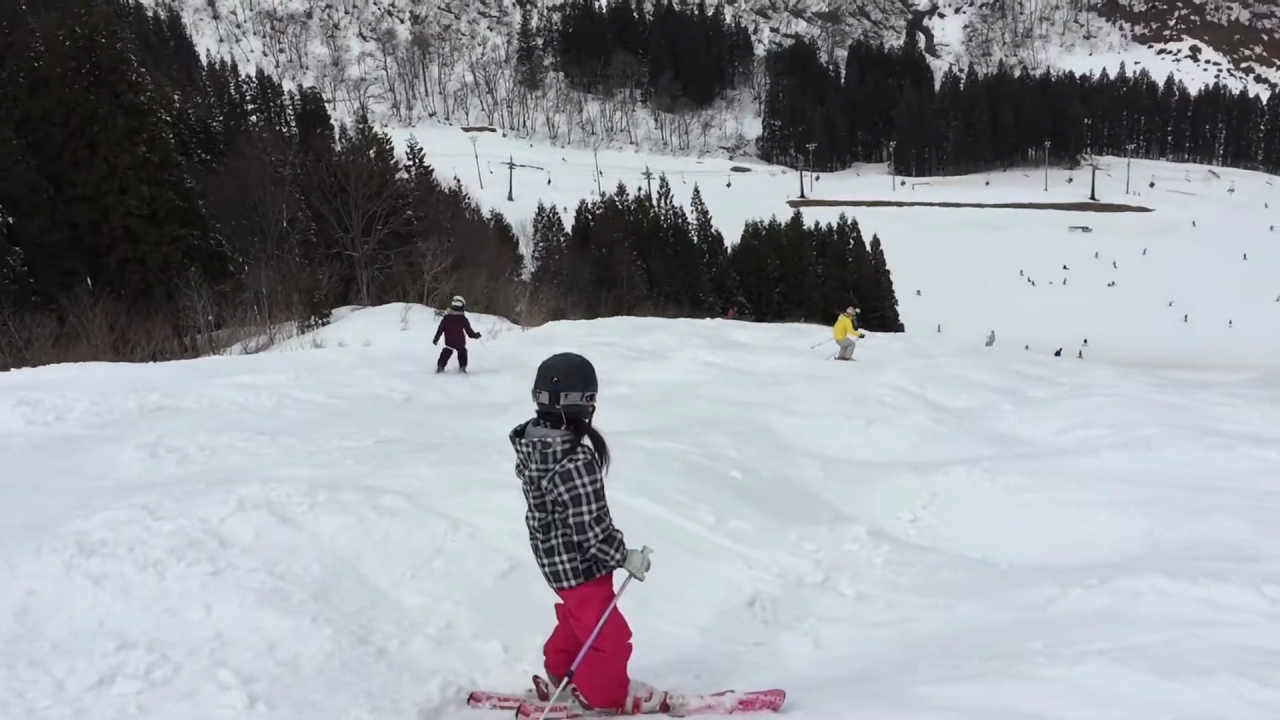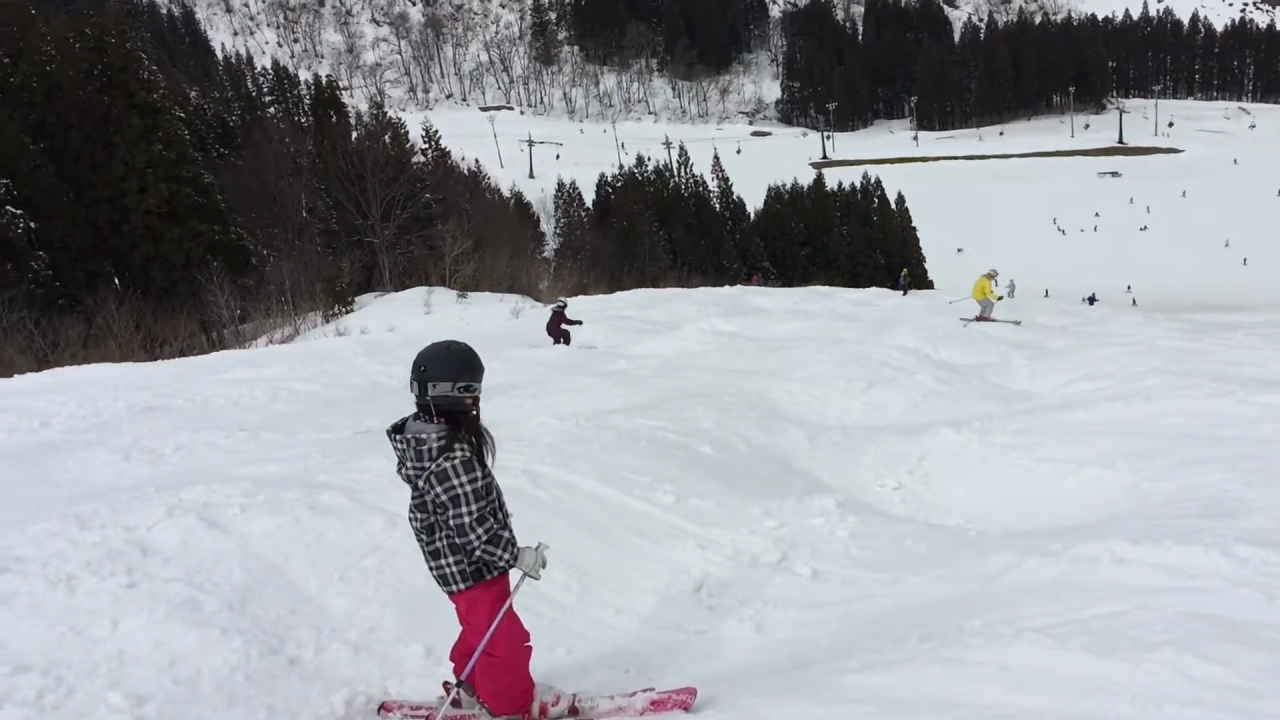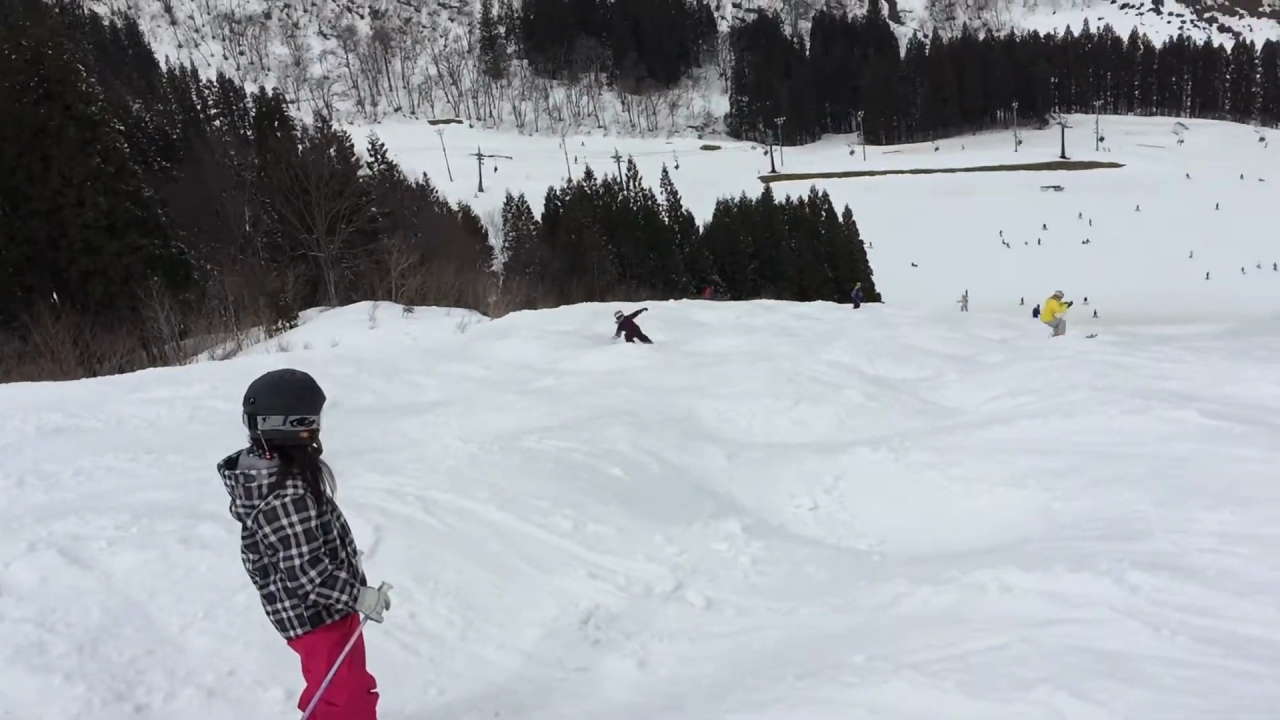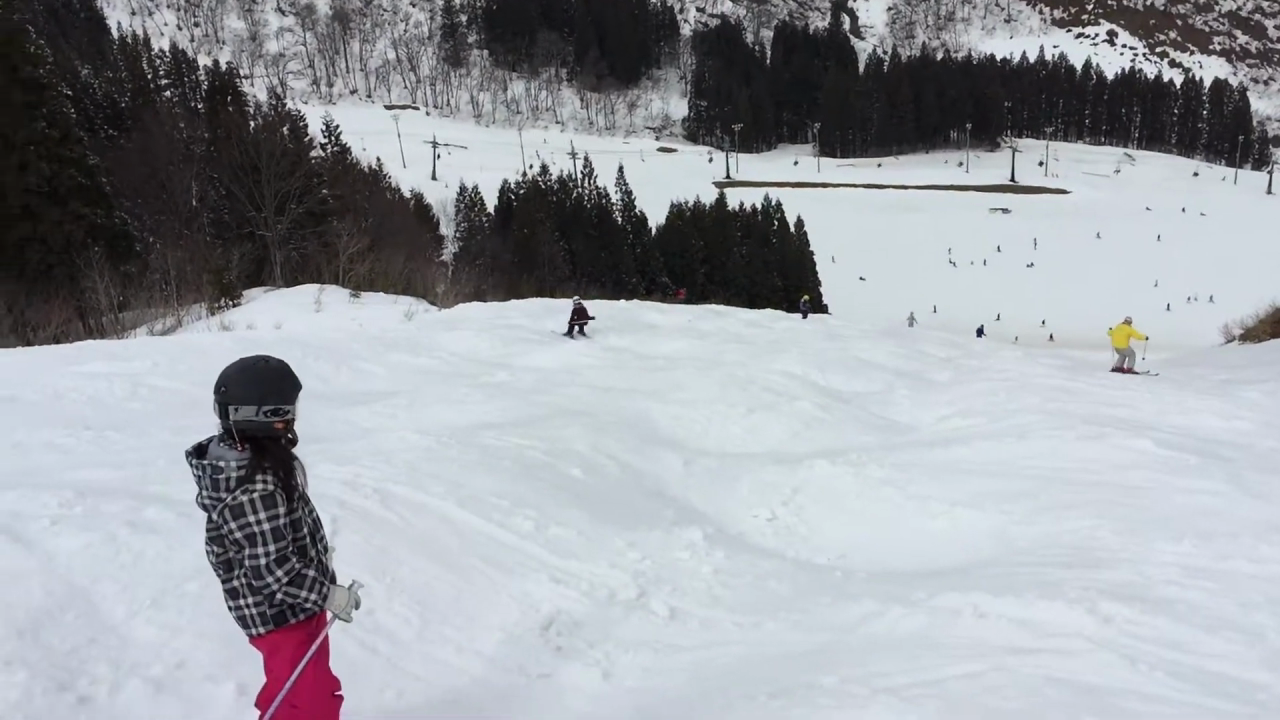
dt=1s
person 1, frame 1
left shoulder: (532, 439)
right shoulder: (575, 462)
right elbow: (589, 529)
right wrist: (625, 556)
left hip: (555, 560)
right hip: (580, 565)
left knee: (577, 620)
right knee: (607, 633)
left ankle: (560, 677)
right ankle: (605, 694)
person 1, frame 2
left shoulder: (423, 436)
right shoulder: (454, 459)
right elbow: (472, 529)
right wrist: (517, 555)
left hip: (457, 564)
right hip: (472, 568)
left knee: (481, 629)
right knee: (502, 637)
left ankle: (472, 688)
person 1, frame 3
left shoulder: (268, 469)
right shoulder: (286, 496)
right elbow: (306, 572)
right wrist: (359, 597)
left hip: (312, 608)
right hip: (316, 613)
left knee: (333, 684)
person 1, frame 4
left shoulder: (244, 456)
right shoulder: (255, 490)
right elbow: (272, 571)
left wrist: (318, 565)
right wrist: (329, 594)
left hip: (289, 603)
right hip: (280, 611)
left knee: (290, 685)
